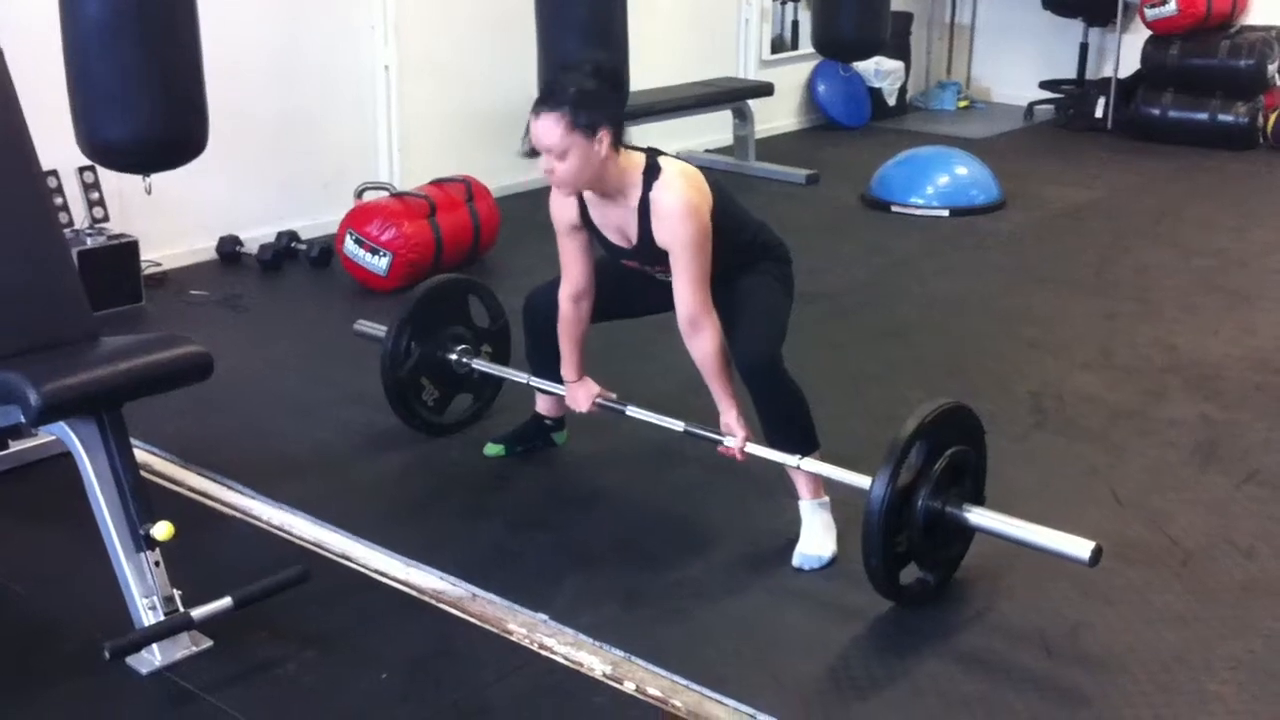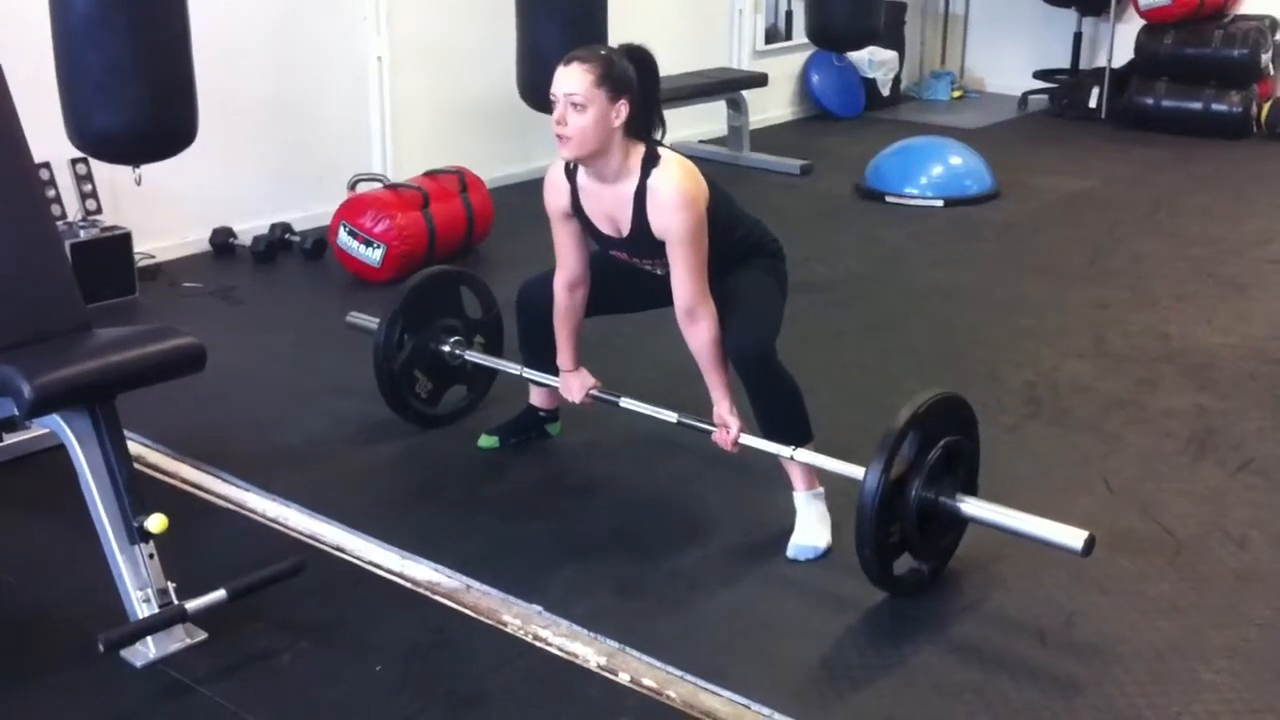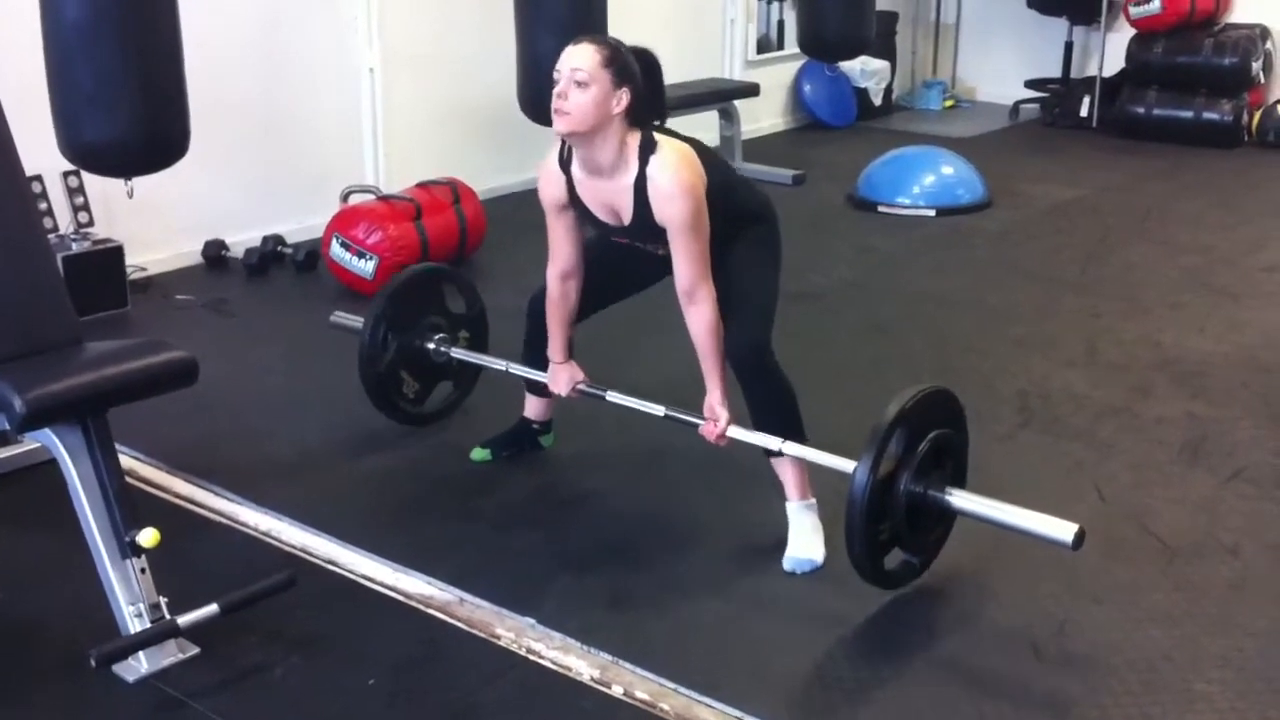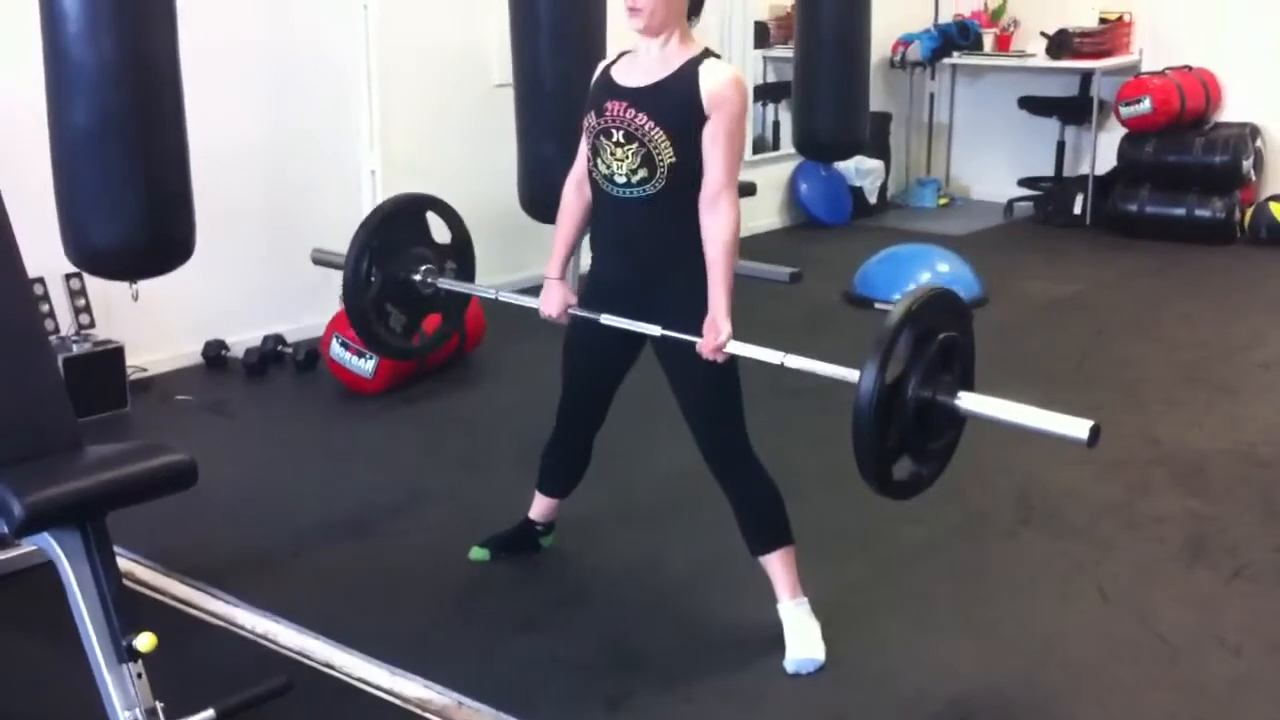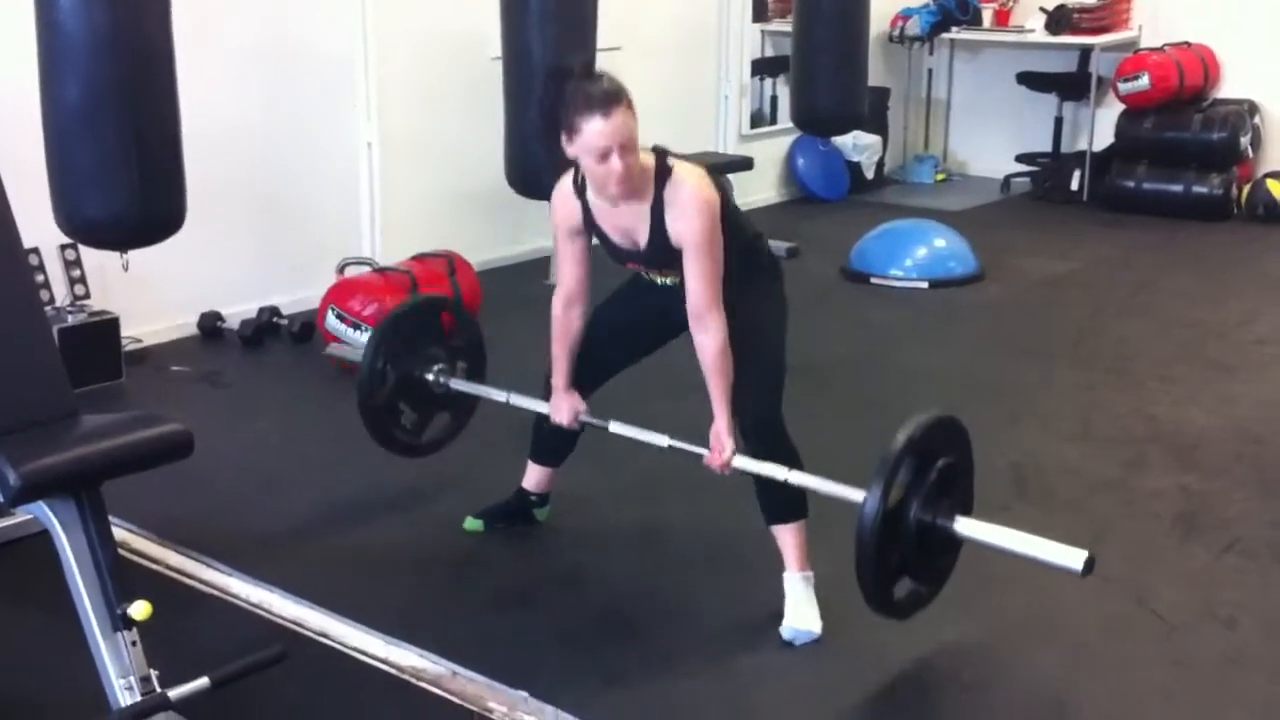
dt=1s
person 1, frame 1
left shoulder: (673, 198)
right shoulder: (568, 197)
left elbow: (695, 318)
right elbow: (575, 293)
left wrist: (729, 412)
right wrist: (573, 376)
left hip: (748, 270)
right hip: (655, 270)
left knee: (756, 359)
right knee: (542, 306)
left ankle: (815, 503)
right ankle: (547, 422)
person 1, frame 2
left shoulder: (670, 187)
right shoulder: (562, 180)
left elbow: (694, 309)
right elbow: (571, 281)
left wrist: (722, 403)
right wrist: (568, 366)
left hip: (742, 267)
right hip: (649, 267)
left knee: (749, 350)
right knee: (536, 298)
left ankle: (809, 494)
right ankle: (541, 414)
person 1, frame 3
left shoulder: (669, 172)
right shoulder: (557, 170)
left elbow: (696, 295)
right elbow: (564, 273)
left wrist: (713, 396)
right wrist: (558, 359)
left hip: (739, 233)
right hip: (642, 239)
left knee: (745, 349)
right knee: (544, 308)
left ankle: (802, 507)
right ankle: (533, 427)
person 1, frame 4
left shoulder: (715, 80)
right shoulder: (608, 70)
left elbow: (718, 198)
right elbow: (580, 178)
left wrist: (719, 310)
right wrist: (555, 275)
left hip: (681, 289)
right hip: (608, 282)
left knee: (724, 445)
right knee: (575, 414)
left ankle: (795, 607)
right ankle: (536, 527)
person 1, frame 5
left shoulder: (686, 194)
right shoulder: (569, 199)
left elbow: (706, 317)
right elbow: (570, 298)
left wrist: (721, 420)
right wrist: (561, 388)
left hip: (743, 287)
right hip: (658, 286)
left knee: (757, 415)
right knee: (568, 375)
left ankle: (798, 579)
right ankle: (531, 497)
